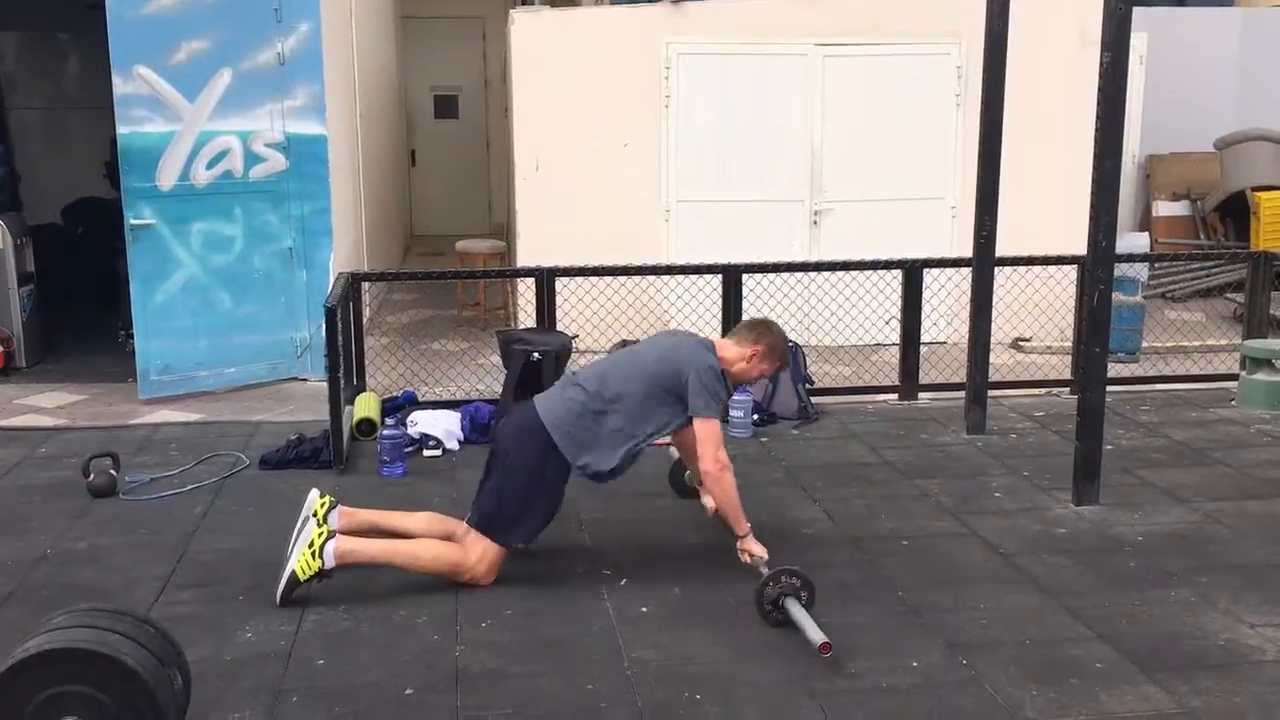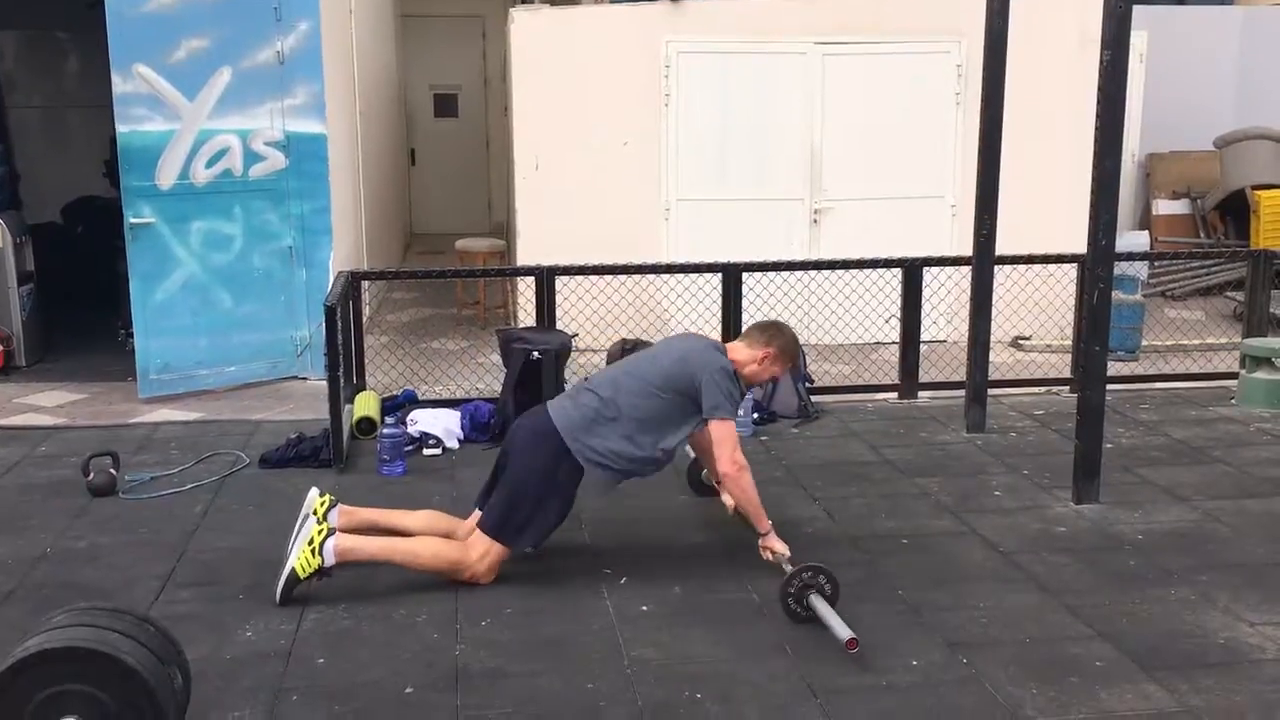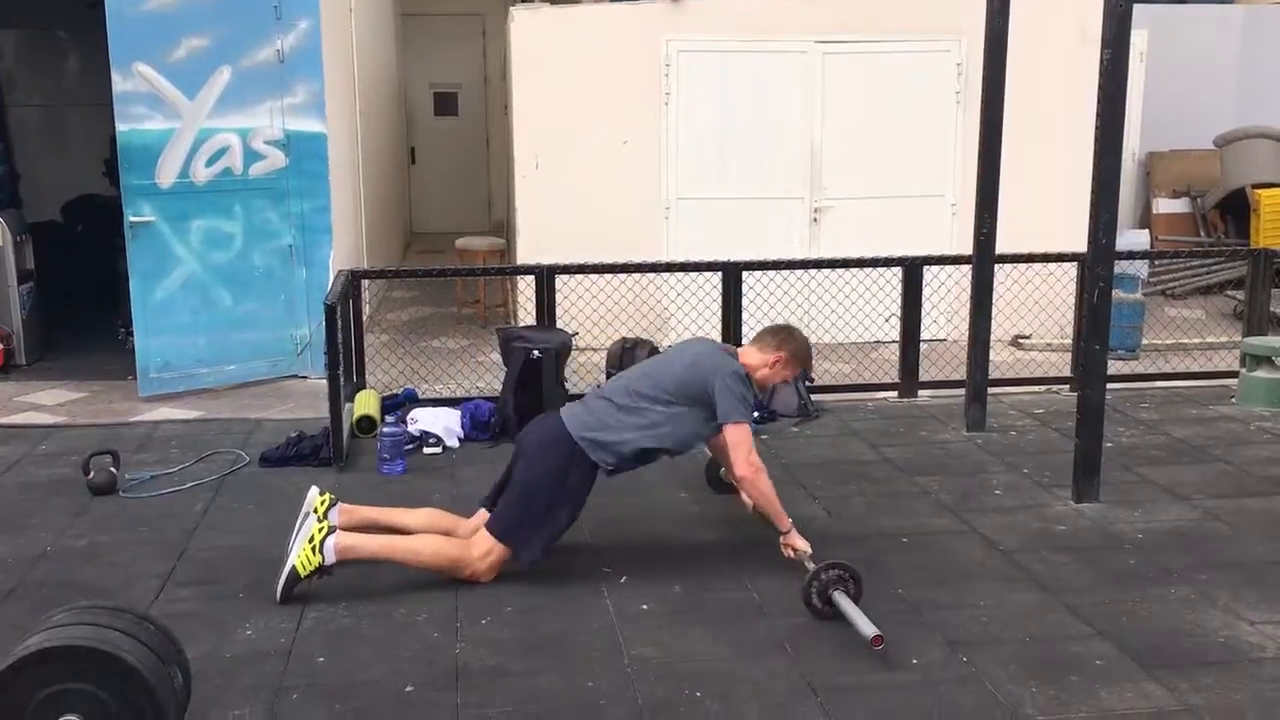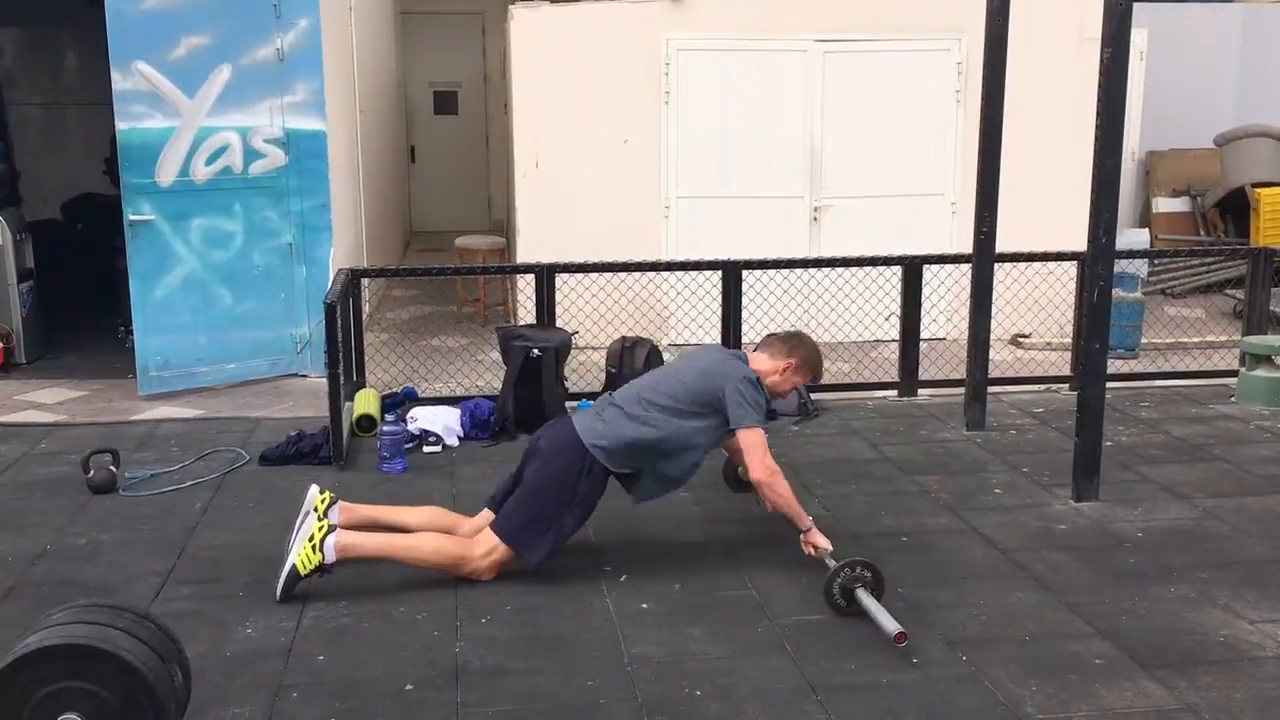
dt=0.1s
person 1, frame 1
left shoulder: (688, 349)
right shoulder: (707, 370)
left elbow: (682, 428)
right elbow: (715, 463)
left wrist: (704, 490)
right wrist: (743, 534)
left hip: (533, 423)
right hip: (546, 443)
left knee: (465, 534)
right knee: (475, 565)
left ankle: (334, 516)
right ankle: (333, 548)
person 1, frame 2
left shoulder: (699, 351)
right shoulder: (720, 371)
left elbow: (697, 429)
right elbow: (732, 464)
left wrist: (721, 489)
right wrist: (765, 531)
left hip: (543, 427)
right hip: (558, 447)
left knee: (466, 531)
right knee: (476, 563)
left ankle: (335, 515)
right ankle: (334, 546)
person 1, frame 3
left shoulder: (710, 355)
right shoulder: (732, 376)
left elbow: (714, 431)
right elbow: (748, 467)
left wrist: (742, 486)
right wrist: (785, 526)
left hip: (556, 432)
right hip: (571, 453)
left knee: (469, 531)
right knee: (477, 562)
left ankle: (334, 513)
right ankle: (333, 546)
person 1, frame 4
left shoulder: (721, 361)
right shoulder: (744, 381)
left elbow: (727, 433)
right elbow: (764, 471)
left wrist: (760, 486)
right wrist: (805, 526)
left hip: (566, 437)
right hip: (582, 459)
left knee: (470, 529)
right knee: (479, 559)
left ankle: (336, 511)
right ankle: (334, 544)
